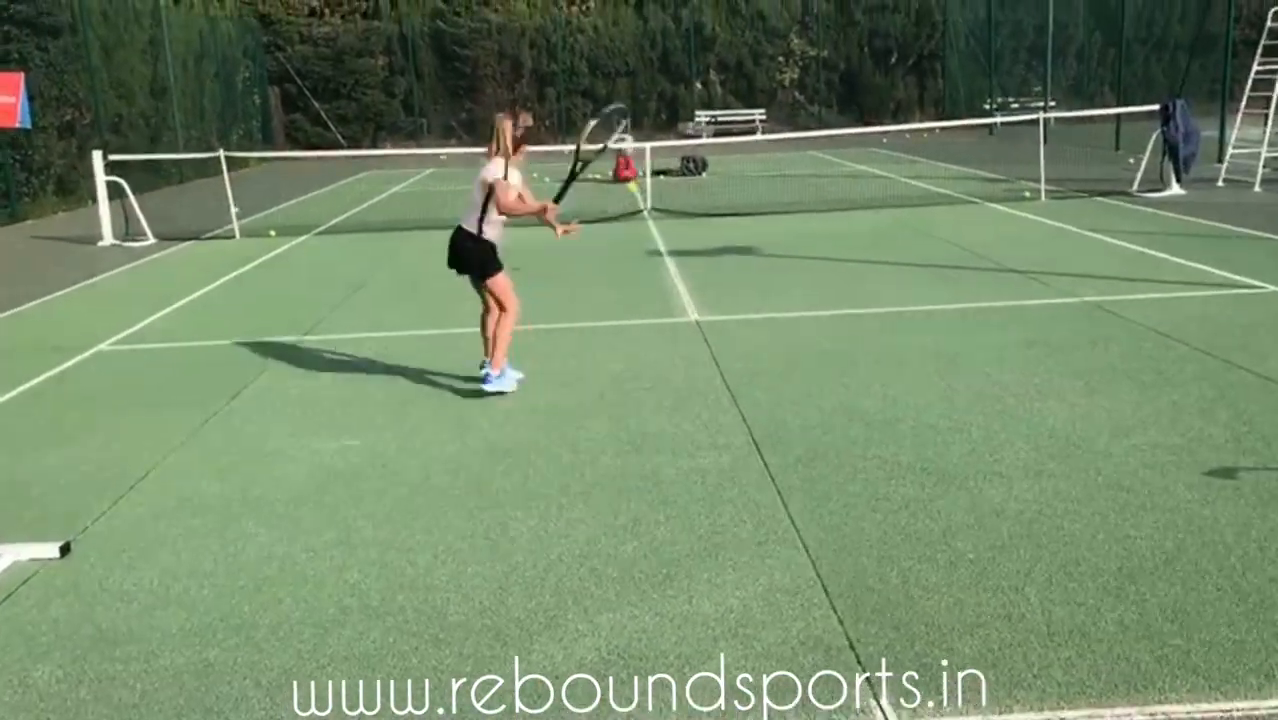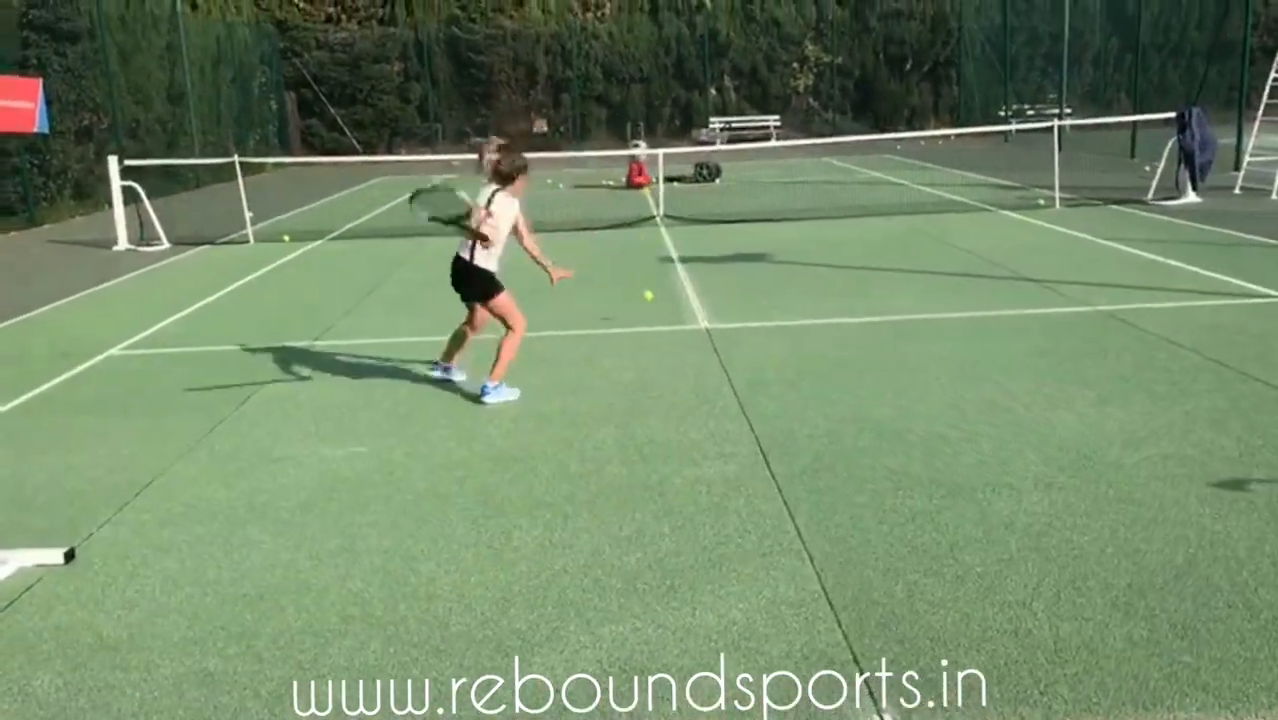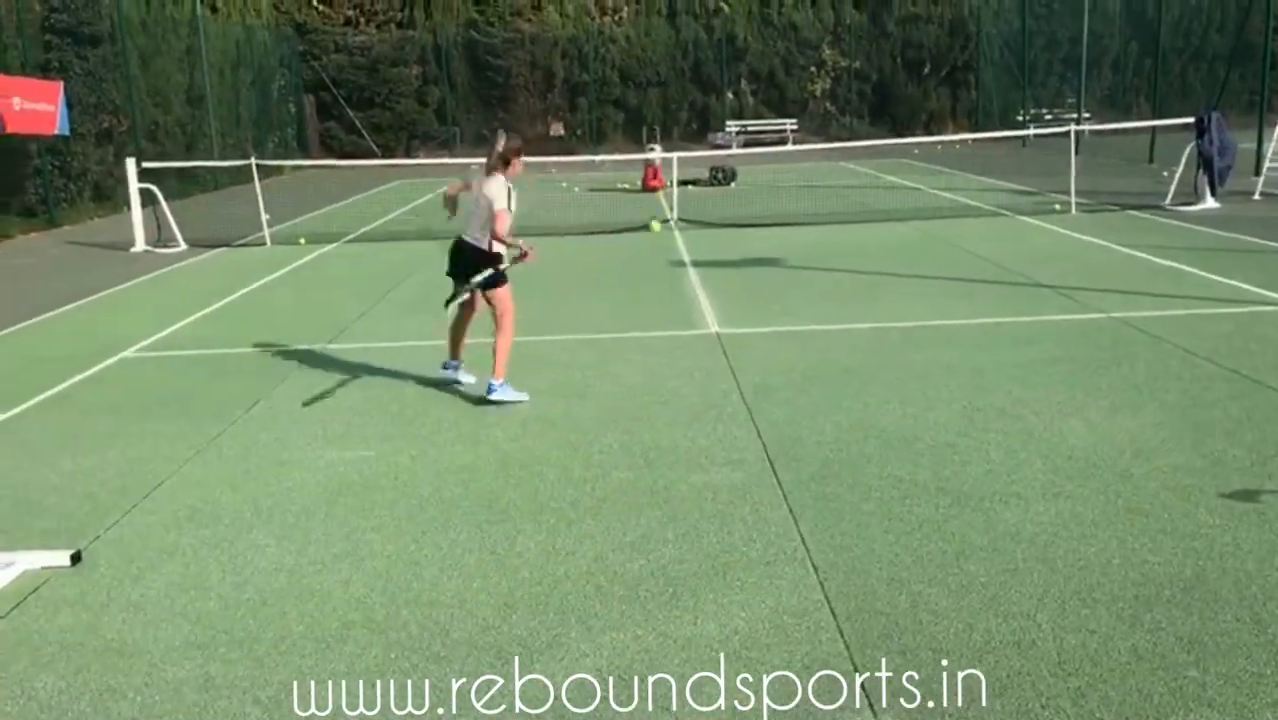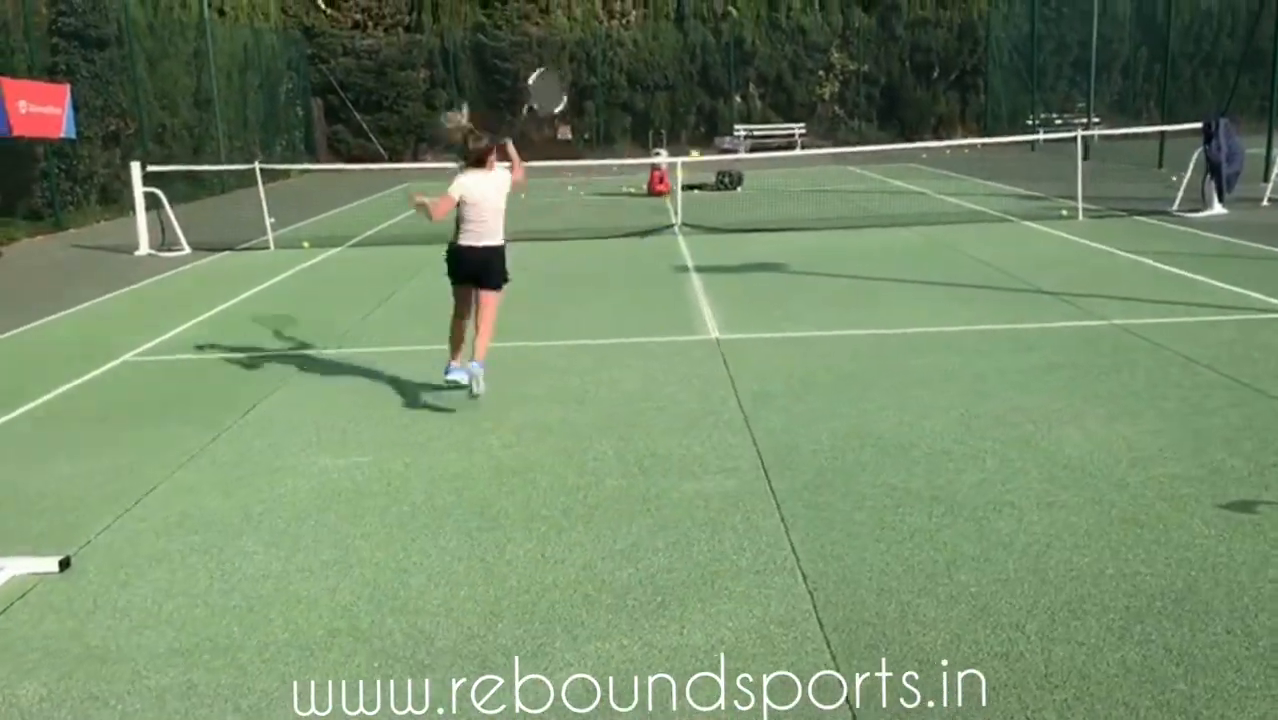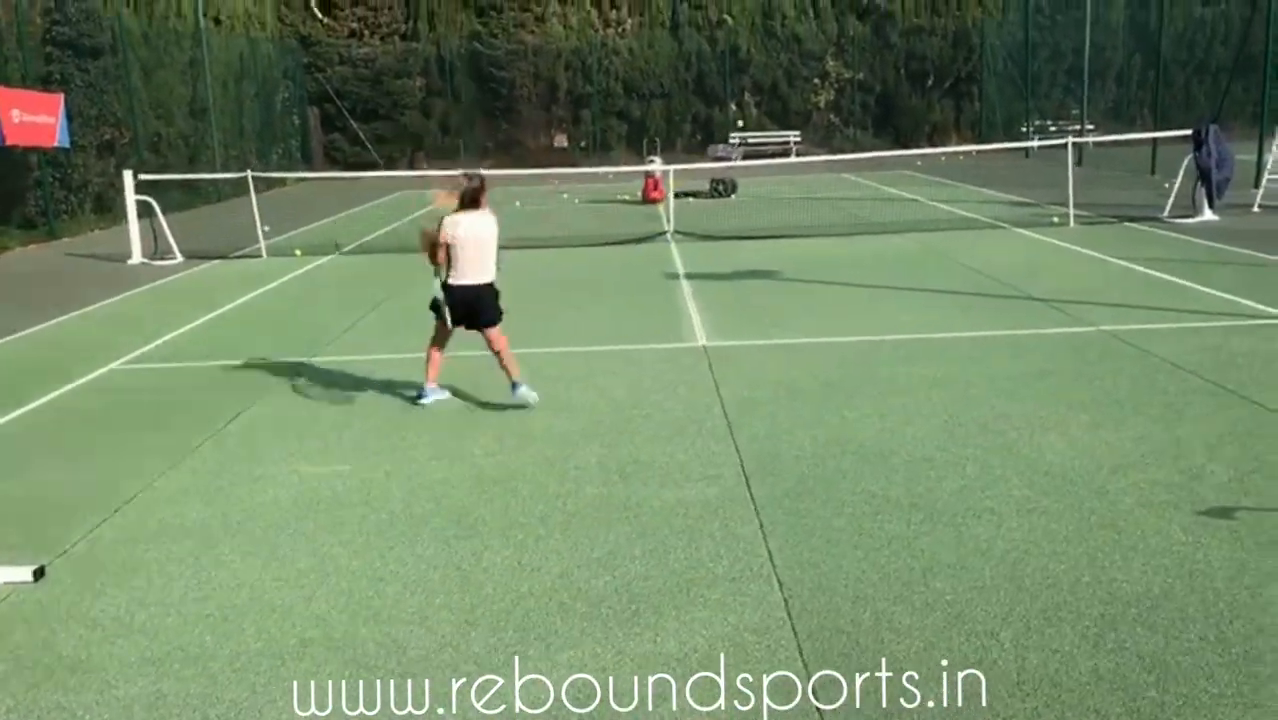
dt=0.2s
person 1, frame 1
left shoulder: (509, 168)
right shoulder: (499, 167)
left elbow: (529, 202)
right elbow: (505, 206)
left wrist: (555, 225)
right wrist: (541, 209)
left hip: (469, 242)
right hip: (474, 244)
left knee: (491, 303)
right knee: (510, 307)
left ankle: (493, 363)
right ankle: (495, 374)
person 1, frame 2
left shoulder: (512, 202)
right shoulder: (490, 195)
left elbow: (526, 240)
right elbow: (470, 227)
left wrist: (549, 268)
right wrist: (479, 234)
left hip: (477, 270)
right hip: (473, 271)
left knee: (474, 322)
right knee: (517, 327)
left ankle: (443, 365)
right ankle: (492, 388)
person 1, frame 3
left shoulder: (485, 178)
right shoulder: (505, 190)
left elbow: (450, 195)
right elbow: (499, 232)
left wrist: (455, 202)
left hip: (462, 251)
right hip: (484, 257)
left knee: (468, 309)
right knee: (506, 322)
left ankle: (453, 364)
right ankle: (498, 385)
person 1, frame 4
left shoulder: (463, 180)
right shoulder: (501, 176)
left elbow: (437, 214)
right elbow: (520, 174)
left wrist: (423, 202)
right wrist: (511, 148)
left hip: (463, 254)
right hip: (492, 256)
left knee: (461, 311)
right knee: (485, 321)
left ankle: (454, 366)
right ankle: (476, 364)
person 1, frame 5
left shoulder: (450, 223)
right shoulder: (490, 219)
left elbow: (438, 263)
left wrist: (428, 243)
left hip: (454, 293)
right hip: (484, 293)
left knee: (440, 338)
right knee: (500, 347)
left ankle: (429, 388)
right ankle: (517, 383)
